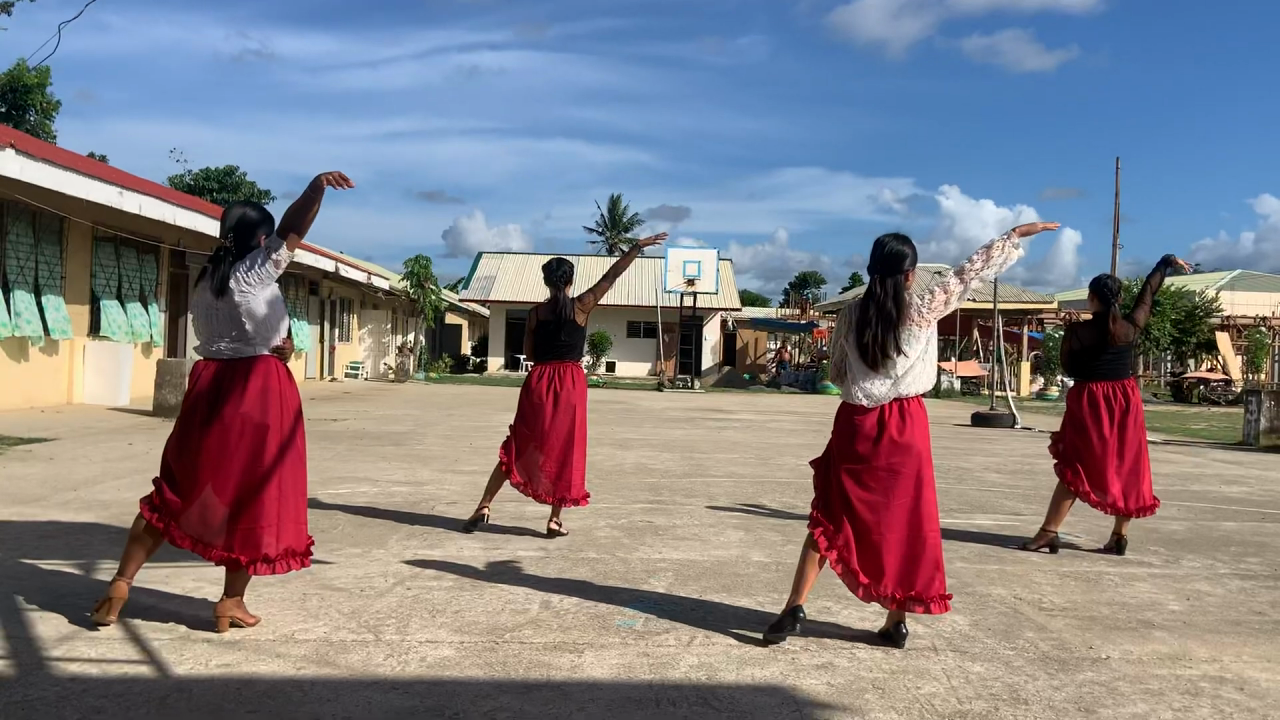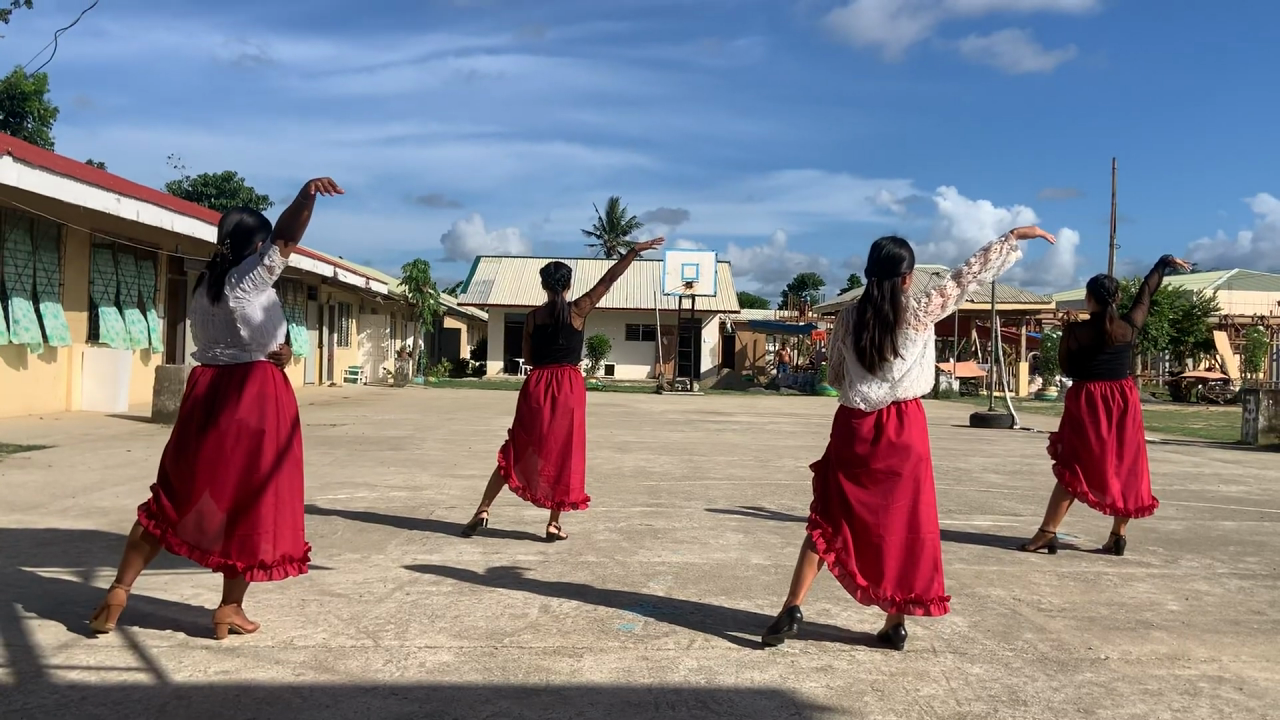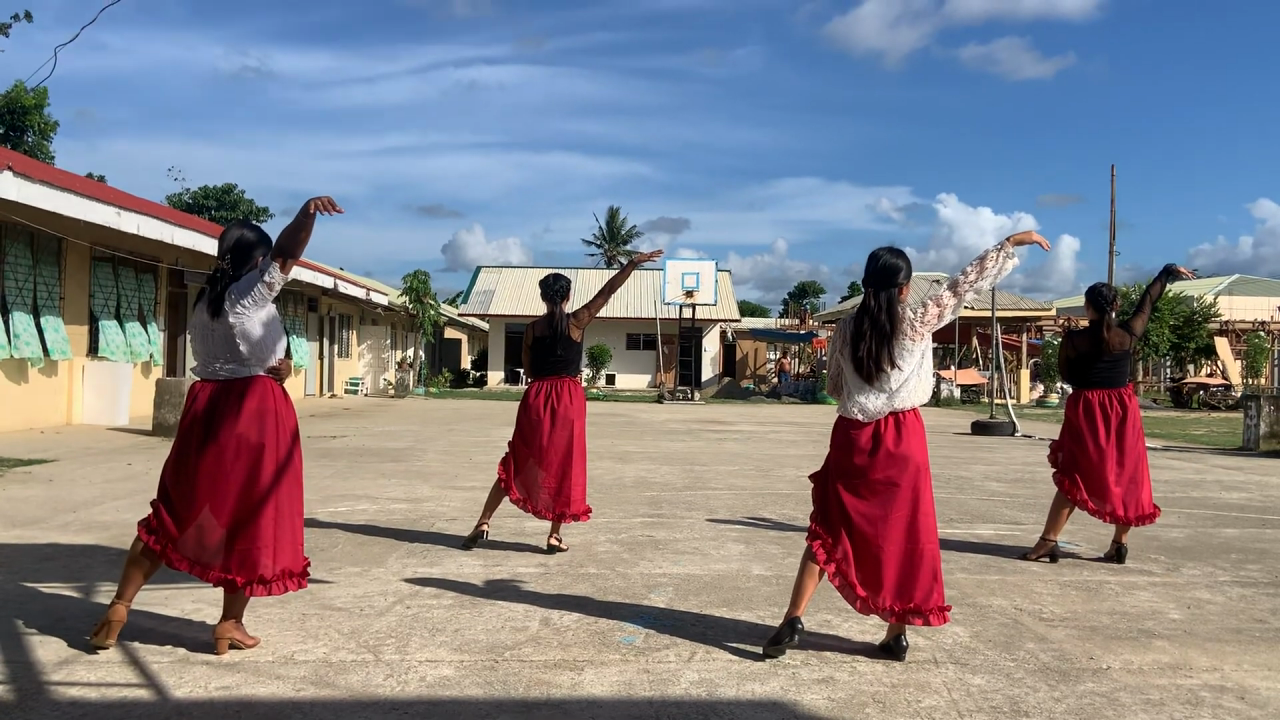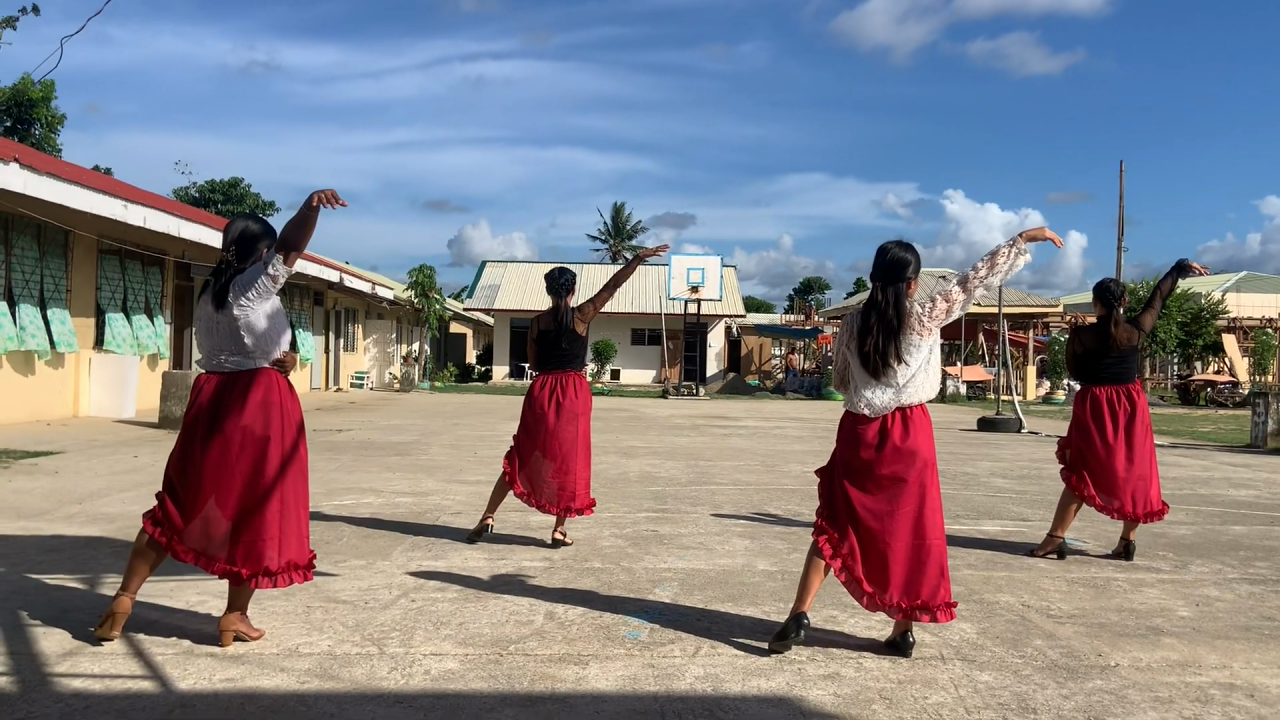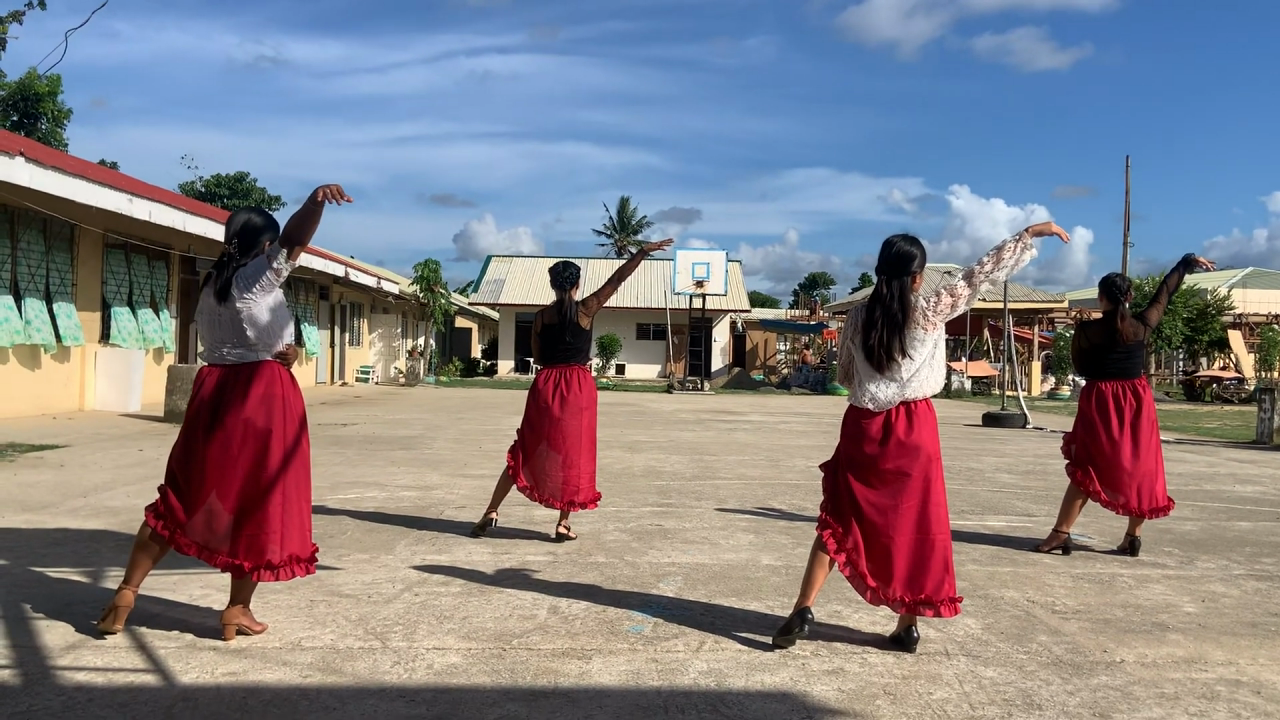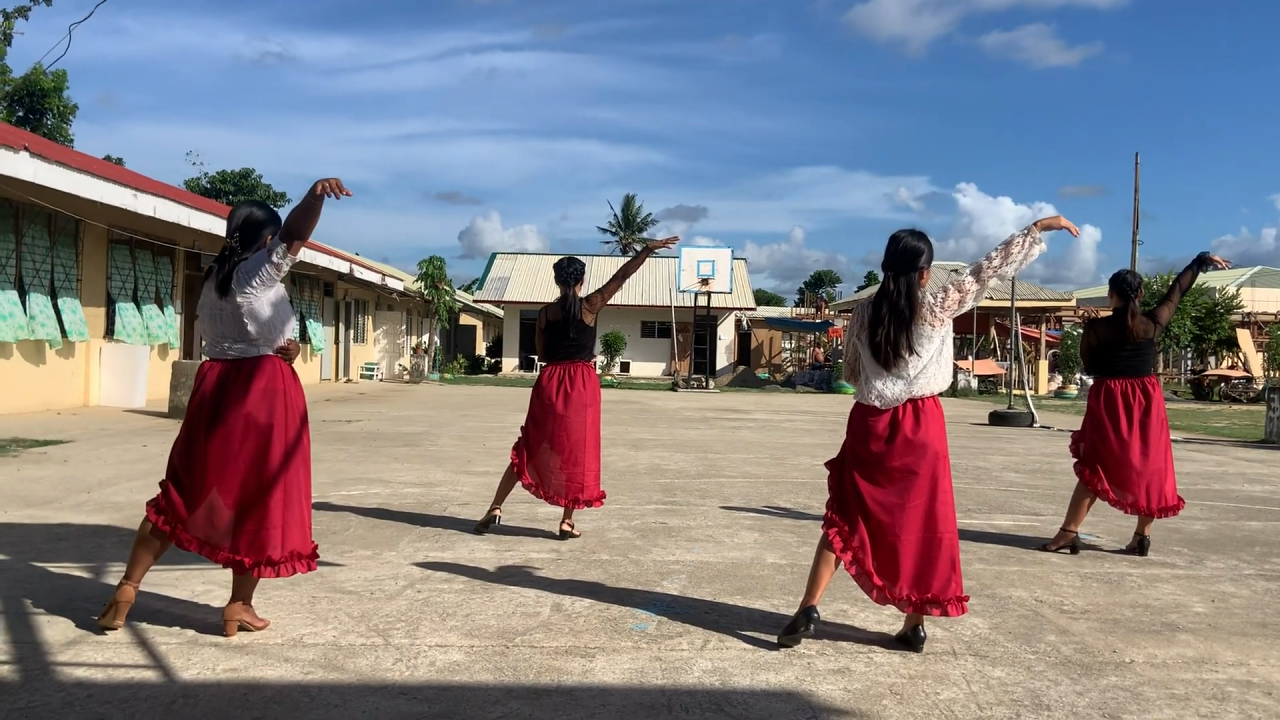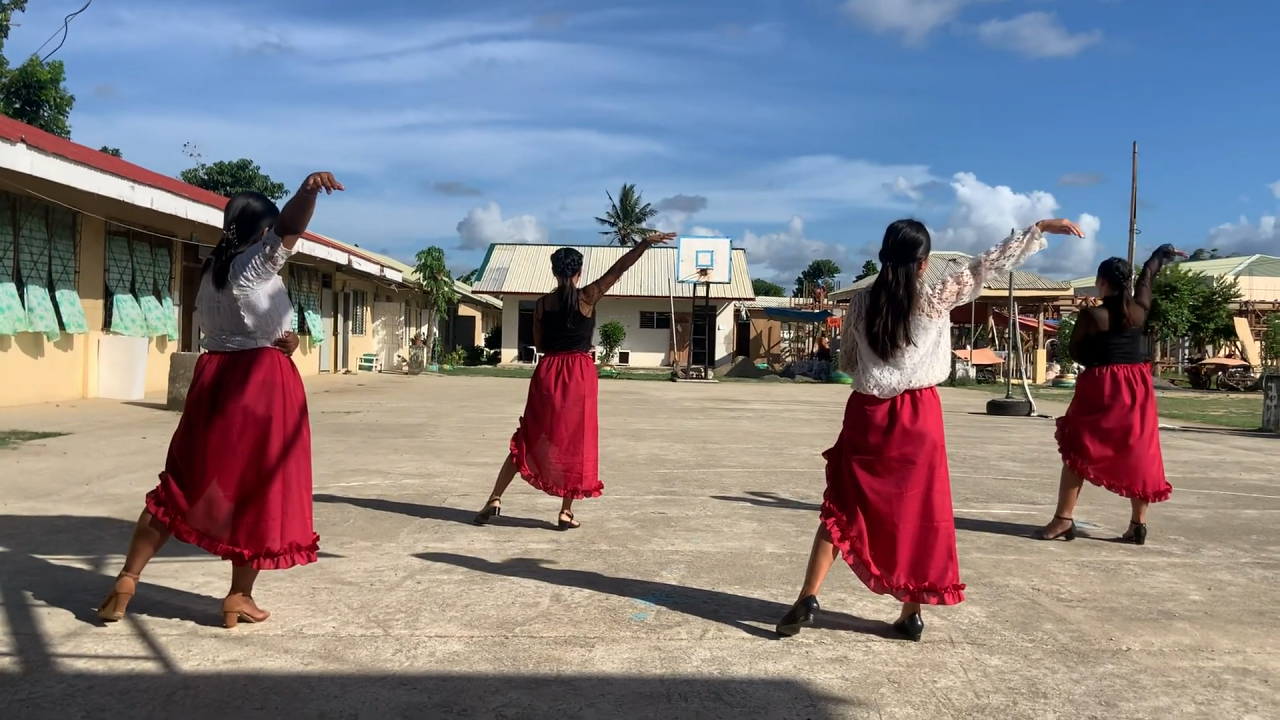
dt=0.5s
person 1, frame 1
left shoulder: (207, 281)
right shoulder: (253, 274)
right elbow: (292, 232)
left wrist: (276, 346)
right wrist: (316, 188)
left hip: (211, 388)
right hip: (257, 392)
left knee: (178, 490)
right knee: (252, 497)
left ankle: (120, 583)
right ankle: (231, 603)
person 1, frame 2
left shoulder: (206, 286)
right shoulder: (250, 278)
right elbow: (286, 238)
left wrist: (275, 353)
right wrist: (306, 194)
left hip: (210, 394)
right hip: (254, 399)
left knee: (177, 497)
right knee: (249, 504)
left ankle: (118, 591)
right ankle: (230, 609)
person 1, frame 3
left shoulder: (205, 301)
right shoulder: (250, 294)
right elbow: (286, 255)
left wrist: (275, 367)
right wrist: (306, 213)
left hip: (209, 409)
right hip: (253, 413)
left knee: (176, 513)
right knee: (251, 518)
left ankle: (119, 607)
right ankle: (230, 624)
person 1, frame 4
left shoulder: (210, 292)
right shoulder: (255, 285)
right elbow: (291, 248)
left wrist: (278, 358)
right wrist: (311, 206)
left hip: (214, 401)
right hip: (258, 405)
left knee: (182, 504)
right knee: (255, 510)
left ankle: (124, 598)
right ankle: (235, 616)
person 1, frame 5
left shoulder: (211, 285)
right shoulder: (257, 277)
right elbow: (294, 241)
left wrist: (280, 352)
right wrist: (316, 200)
left hip: (215, 394)
right hip: (261, 398)
left knee: (183, 498)
right knee: (257, 503)
left ankle: (126, 592)
right ankle: (238, 609)
person 1, frame 6
left shoulder: (214, 279)
right shoulder: (259, 272)
right elbow: (295, 236)
left wrist: (281, 346)
right wrist: (315, 194)
left hip: (217, 388)
right hip: (262, 393)
left knee: (185, 493)
right knee: (259, 499)
left ankle: (127, 588)
right ankle: (239, 606)
person 1, frame 7
left shoulder: (213, 271)
right shoulder: (256, 264)
right elbow: (290, 229)
left wrist: (280, 337)
right wrist: (308, 189)
left hip: (216, 381)
right hip: (262, 386)
left knee: (183, 486)
right knee: (259, 492)
left ankle: (127, 579)
right ankle: (239, 597)
person 2, frame 1
left shoulder: (851, 314)
right shoulder: (922, 309)
left elbow: (836, 373)
right elbow: (972, 270)
right wrist: (1018, 233)
left hip: (856, 423)
right hip: (904, 424)
left knee: (831, 519)
right knee: (904, 521)
left ankle: (794, 609)
right ankle: (895, 620)
person 2, frame 2
left shoulder: (848, 317)
right shoulder: (919, 311)
left elbow: (834, 376)
right elbow: (970, 274)
right wrist: (1016, 236)
left hip: (855, 425)
right hip: (903, 427)
left knee: (829, 520)
right knee: (902, 524)
left ankle: (792, 609)
right ankle: (895, 623)
person 2, frame 3
left shoulder: (846, 328)
right shoulder: (916, 322)
left elbow: (834, 387)
right elbow: (967, 283)
right wrist: (1012, 242)
left hip: (853, 436)
right hip: (901, 437)
left knee: (829, 531)
right knee: (902, 535)
left ankle: (792, 622)
right ankle: (896, 634)
person 2, frame 4
left shoulder: (853, 322)
right shoulder: (923, 316)
left elbow: (839, 381)
right elbow: (976, 279)
right wrist: (1024, 238)
left hip: (860, 431)
right hip: (908, 432)
left knee: (836, 526)
right knee: (908, 530)
left ankle: (798, 617)
right ankle: (902, 631)
person 2, frame 5
left shoulder: (858, 316)
right shoulder: (929, 311)
left elbow: (844, 376)
right elbow: (982, 273)
right wrist: (1030, 233)
left hip: (863, 426)
right hip: (912, 428)
left knee: (839, 520)
right knee: (914, 525)
left ankle: (802, 611)
right ankle: (907, 625)
person 2, frame 6
left shoulder: (864, 312)
right shoulder: (937, 307)
left elbow: (850, 372)
right elbow: (990, 268)
right wrist: (1039, 227)
left hip: (870, 423)
right hip: (920, 424)
left knee: (845, 519)
right knee: (920, 524)
left ankle: (809, 609)
right ankle: (914, 625)
person 2, frame 7
left shoulder: (860, 302)
right shoulder: (935, 297)
left elbow: (847, 361)
right elbow: (990, 263)
right wrist: (1041, 228)
left hip: (868, 412)
right hip: (918, 412)
left knee: (841, 507)
right knee: (917, 511)
left ankle: (808, 597)
right ankle: (911, 611)
person 3, frame 1
left shoulder: (536, 313)
right shoulder: (581, 306)
left elbow: (529, 353)
right elbow: (612, 276)
right wrist: (637, 247)
left hip: (539, 381)
right hip: (570, 383)
left knee: (519, 447)
right knee: (564, 451)
left ankle: (484, 507)
right ankle: (555, 521)
person 3, frame 2
left shoulder: (533, 317)
right shoulder: (578, 310)
left elbow: (528, 357)
right elbow: (608, 279)
right wrist: (634, 251)
left hip: (537, 386)
right hip: (568, 387)
left knee: (517, 451)
right knee: (563, 454)
left ankle: (483, 510)
right ankle: (554, 524)
person 3, frame 3
left shoulder: (532, 328)
right shoulder: (576, 322)
left elbow: (528, 370)
right elbow: (607, 291)
right wrist: (633, 263)
left hip: (536, 397)
right hip: (568, 398)
left knee: (517, 464)
right knee: (564, 466)
left ankle: (483, 523)
right ankle: (554, 535)
person 3, frame 4
left shoulder: (537, 322)
right shoulder: (581, 316)
left elbow: (533, 364)
right elbow: (613, 285)
right wrist: (638, 258)
left hip: (542, 391)
right hip: (573, 392)
left knee: (523, 457)
right knee: (568, 460)
left ankle: (488, 517)
right ankle: (559, 529)
person 3, frame 5
left shoulder: (541, 316)
right shoulder: (586, 310)
left elbow: (538, 358)
right elbow: (616, 279)
right wrist: (643, 252)
left hip: (546, 385)
right hip: (578, 387)
left knee: (526, 451)
right knee: (573, 454)
left ankle: (492, 512)
right ankle: (563, 524)
person 3, frame 6
left shoulder: (545, 313)
right shoulder: (590, 306)
left elbow: (541, 354)
right elbow: (621, 276)
right wrist: (648, 249)
left hip: (550, 382)
right hip: (581, 384)
left knee: (530, 449)
right knee: (577, 451)
left ankle: (495, 508)
right ankle: (567, 522)
person 3, frame 7
left shoulder: (542, 303)
right shoulder: (586, 298)
left elbow: (539, 344)
right elbow: (618, 269)
right wrist: (646, 242)
left hip: (547, 373)
right hip: (579, 374)
left knee: (528, 440)
right knee: (575, 442)
left ankle: (494, 500)
right ankle: (566, 512)
person 4, frame 1
left shoulder: (1077, 332)
right shoulder: (1131, 327)
left elbow: (1068, 368)
right elbow: (1148, 293)
right wrist: (1167, 263)
left hip: (1089, 403)
right hip: (1125, 402)
left knee: (1075, 469)
right knee: (1126, 469)
left ankle: (1049, 531)
right ankle: (1119, 535)
person 4, frame 2
left shoulder: (1075, 331)
right shoulder: (1129, 326)
left elbow: (1066, 368)
right elbow: (1146, 292)
right wrist: (1165, 262)
left hip: (1087, 403)
right hip: (1123, 402)
left knee: (1073, 469)
right knee: (1124, 468)
left ankle: (1048, 532)
right ankle: (1118, 536)
person 4, frame 3
left shoulder: (1074, 340)
right shoulder: (1128, 334)
left elbow: (1067, 375)
right elbow: (1147, 302)
right wrist: (1169, 271)
left hip: (1086, 411)
right hip: (1122, 410)
left knee: (1074, 477)
right knee: (1125, 476)
left ankle: (1049, 540)
right ankle: (1119, 544)
person 4, frame 4
left shoulder: (1081, 335)
right shoulder: (1136, 330)
left elbow: (1074, 372)
right elbow: (1157, 298)
right wrist: (1181, 267)
left hip: (1094, 408)
right hip: (1130, 407)
left knee: (1081, 474)
right knee: (1133, 473)
left ankle: (1056, 537)
right ankle: (1128, 541)
person 4, frame 5
left shoulder: (1087, 330)
right shoulder: (1142, 325)
left elbow: (1080, 367)
right elbow: (1164, 293)
right wrist: (1187, 262)
left hip: (1099, 403)
right hip: (1136, 402)
left knee: (1086, 469)
right knee: (1139, 468)
left ankle: (1061, 533)
right ankle: (1133, 536)
person 4, frame 6
left shoulder: (1096, 328)
right shoulder: (1153, 323)
left elbow: (1089, 366)
right elbow: (1177, 291)
right wrist: (1203, 260)
left hip: (1109, 401)
right hip: (1146, 400)
left knee: (1094, 469)
right knee: (1148, 467)
left ankle: (1069, 532)
right ankle: (1142, 536)
person 4, frame 7
left shoulder: (1093, 316)
right shoulder: (1140, 309)
left elbow: (1076, 351)
right elbow: (1147, 278)
right wrist: (1163, 253)
left hip: (1102, 386)
right hip: (1137, 385)
left knee: (1077, 451)
right knee: (1138, 454)
left ankle: (1062, 519)
right ankle: (1137, 524)
